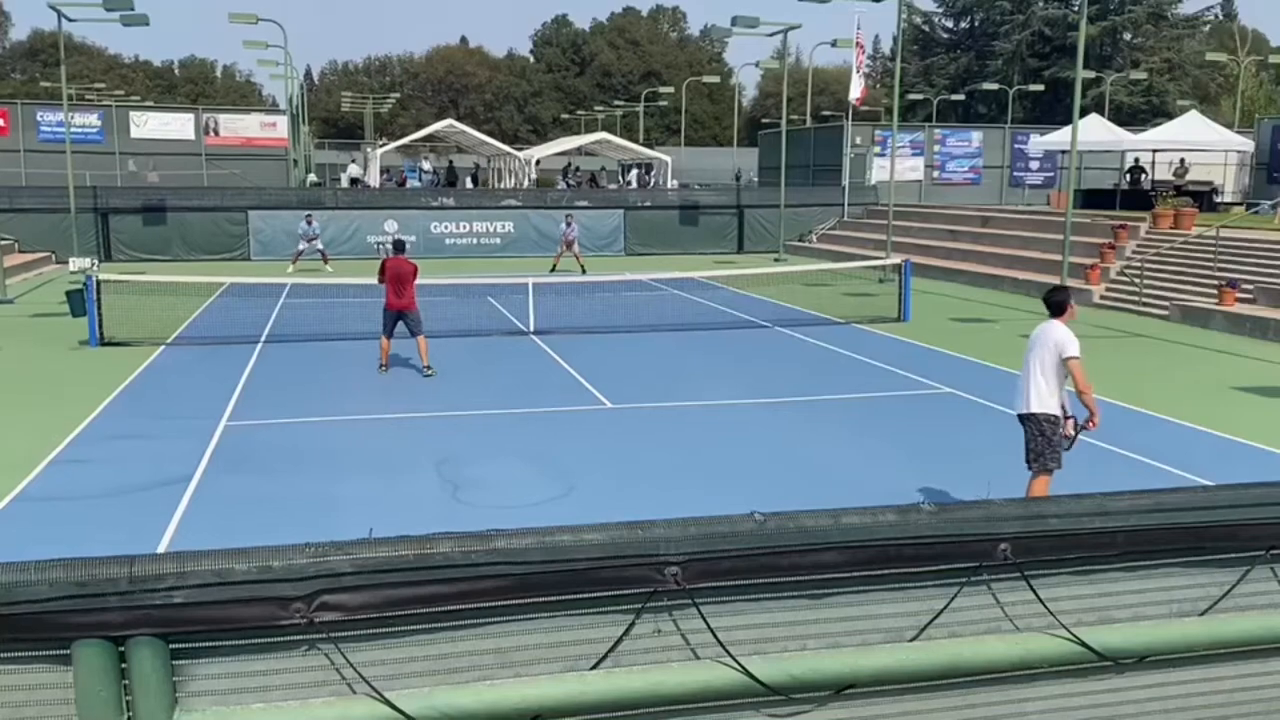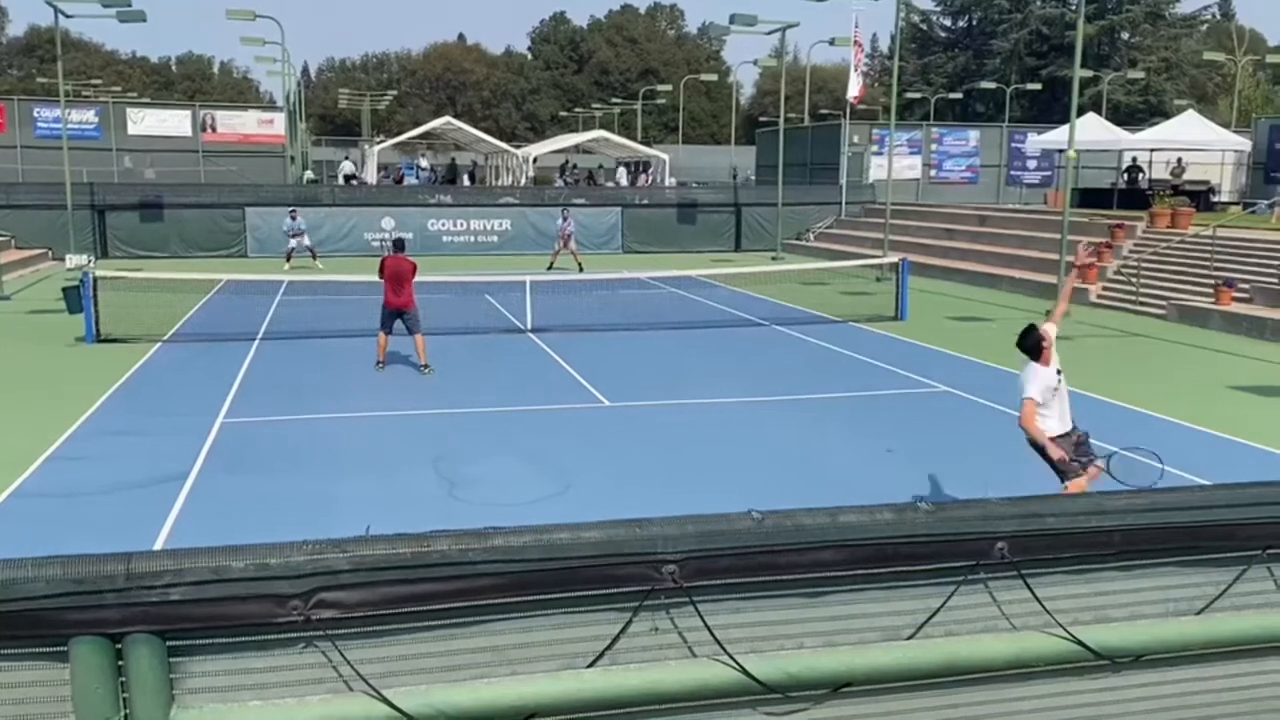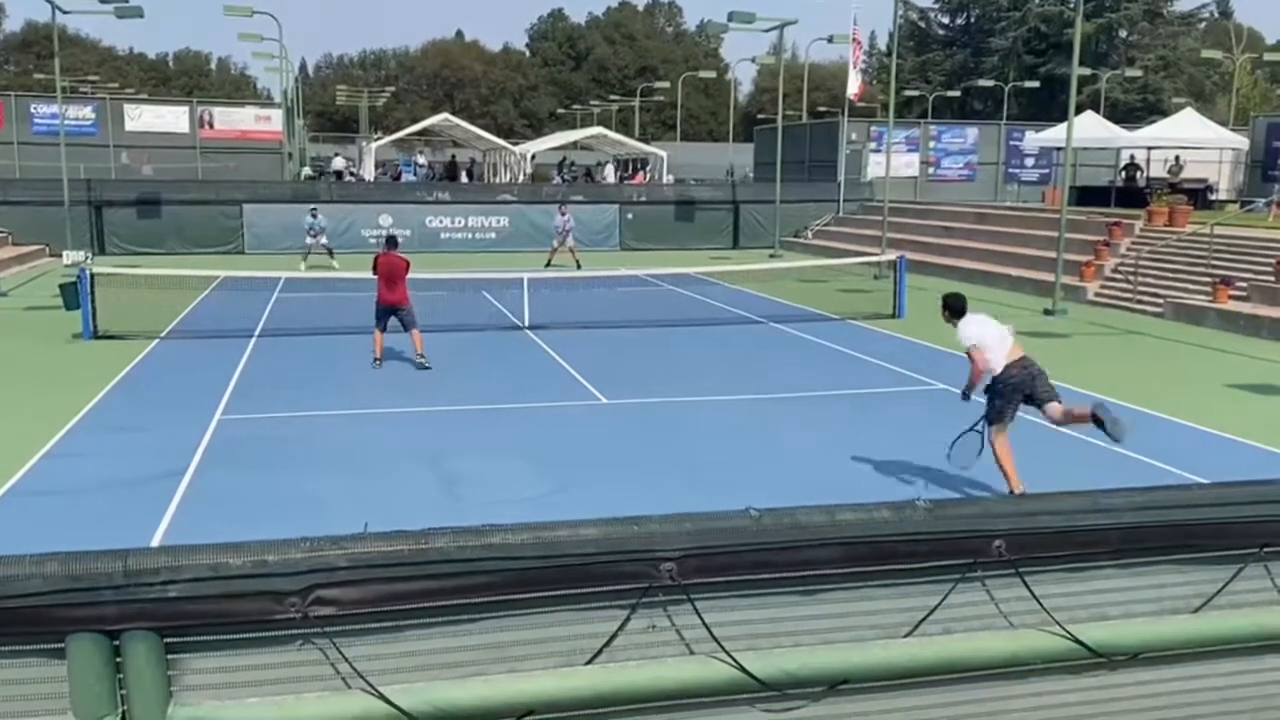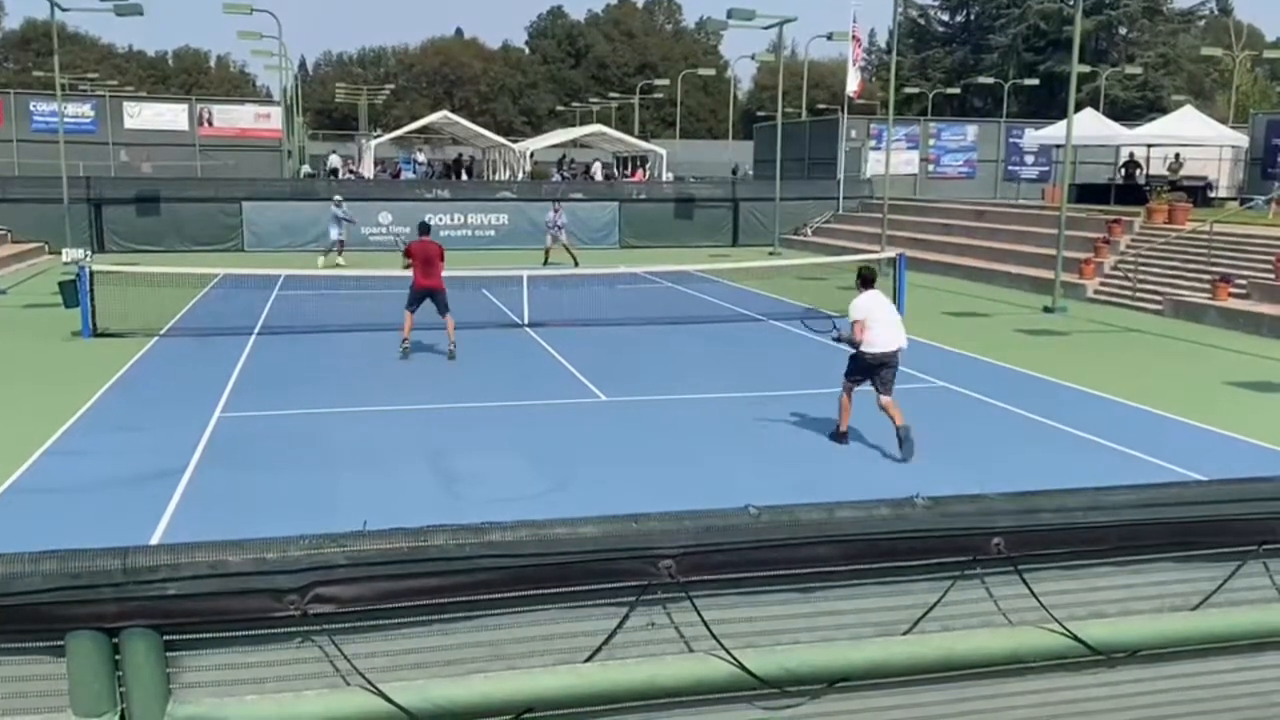
dt=0.7s
person 1, frame 1
left shoulder: (1041, 330)
right shoulder: (1066, 338)
right elbow: (1082, 387)
left wrist: (1066, 416)
right wrist: (1094, 413)
left hip: (1028, 407)
right hip: (1042, 411)
left knee: (1042, 469)
right knee: (1042, 471)
person 1, frame 2
left shoulder: (1046, 338)
right shoulder: (1036, 378)
left elbow: (1060, 307)
right elbow: (1025, 420)
left wrist: (1077, 267)
right wrist: (1049, 447)
left hip: (1067, 428)
right hip: (1052, 436)
left knee: (1094, 469)
right knee: (1079, 484)
person 1, frame 3
left shoulder: (964, 332)
right shoulder: (980, 319)
left elbow: (980, 365)
left wrist: (968, 389)
left hip: (1006, 379)
right hip: (1029, 367)
left knee: (997, 436)
right knee: (1058, 415)
left ankle: (1017, 493)
right ankle: (1096, 416)
person 1, frame 4
left shoulder: (857, 303)
right shoulder: (885, 299)
left elbow: (857, 338)
left wrist: (843, 338)
left hip: (868, 354)
right hip: (891, 353)
left knee: (847, 387)
right knee: (885, 399)
left ankle: (841, 432)
right ankle: (901, 428)
